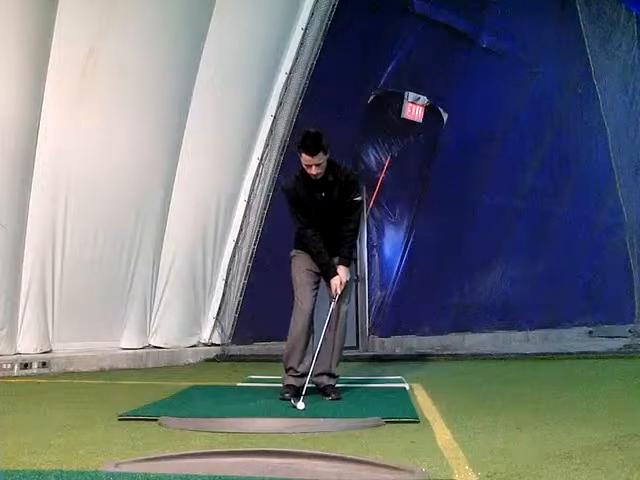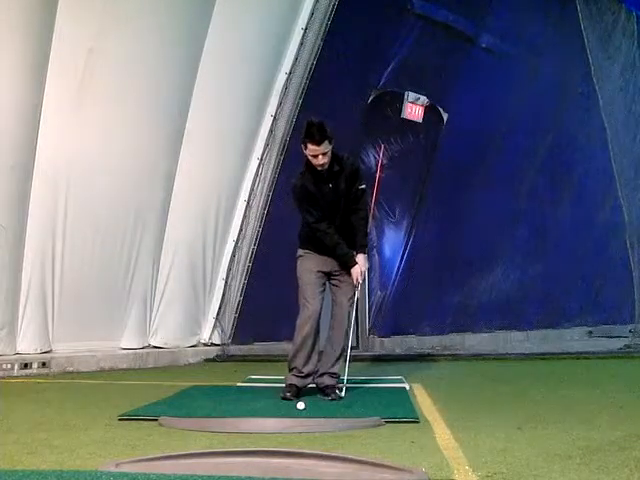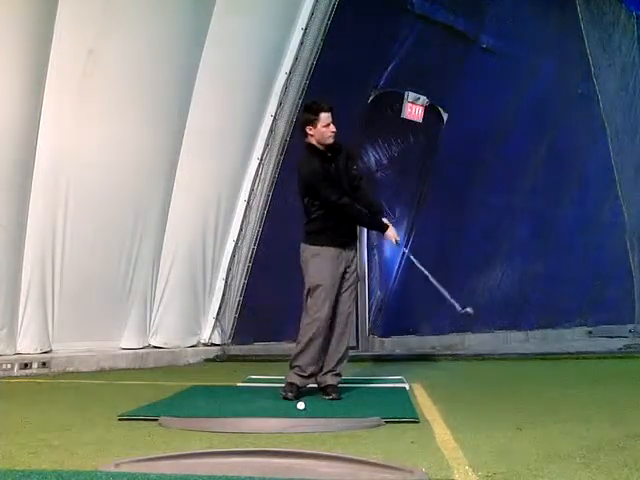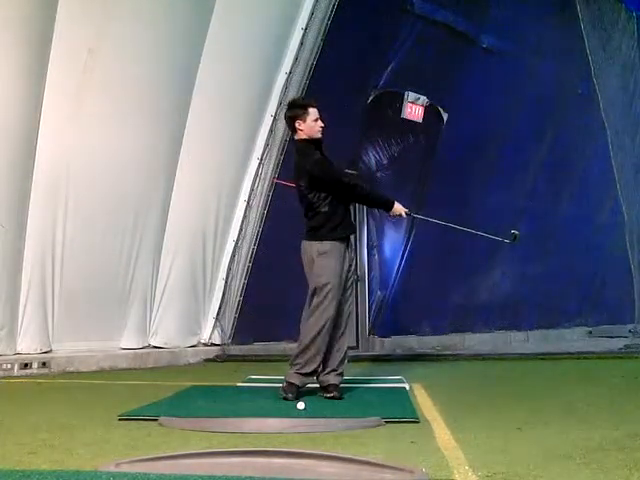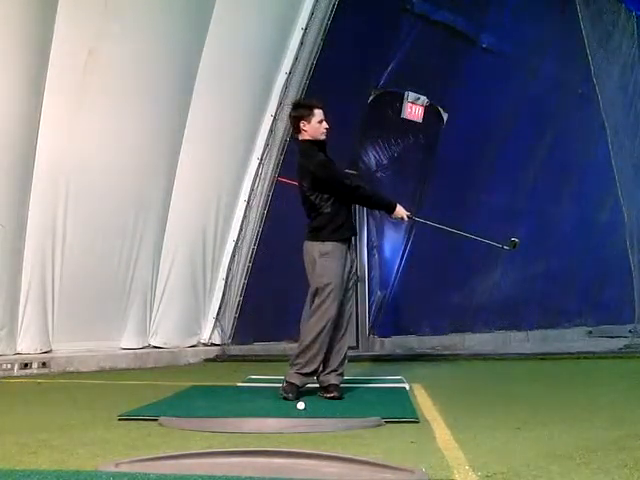
dt=1s
person 1, frame 1
left shoulder: (347, 179)
right shoulder: (294, 188)
left elbow: (350, 224)
right elbow: (308, 233)
left wrist: (344, 264)
right wrist: (330, 271)
left hip: (340, 254)
right hip: (307, 254)
left knee: (339, 312)
right knee: (303, 309)
left ankle: (325, 377)
right ankle: (294, 378)
person 1, frame 2
left shoulder: (350, 169)
right shoulder: (302, 185)
left elbow: (359, 212)
right elbow: (320, 227)
left wrist: (360, 253)
right wrist: (350, 262)
left hip: (347, 254)
right hip: (313, 254)
left knee: (342, 315)
right knee: (310, 313)
left ankle: (327, 378)
right ankle: (297, 378)
person 1, frame 3
left shoulder: (341, 154)
right shoulder: (310, 168)
left elbow: (359, 191)
right elbow: (342, 205)
left wrist: (382, 217)
right wrist: (382, 228)
left hip: (347, 246)
right hip: (321, 249)
left knee: (343, 314)
right knee: (318, 314)
left ankle: (328, 378)
right ankle: (297, 377)
person 1, frame 4
left shoulder: (313, 156)
right shoulder: (309, 160)
left elbow: (342, 188)
right elbow: (348, 187)
left wrist: (383, 203)
right wrist: (389, 204)
left hip: (339, 242)
right hip: (323, 245)
left knee: (341, 312)
right knee: (322, 312)
left ankle: (329, 377)
right ankle: (296, 377)
person 1, frame 5
left shoulder: (316, 157)
right shoulder: (313, 161)
left elbow: (344, 190)
right elbow: (352, 189)
right wrist: (391, 207)
left hip: (340, 243)
right hip: (325, 245)
left knee: (341, 313)
right knee: (323, 313)
left ankle: (329, 377)
right ankle: (296, 377)
